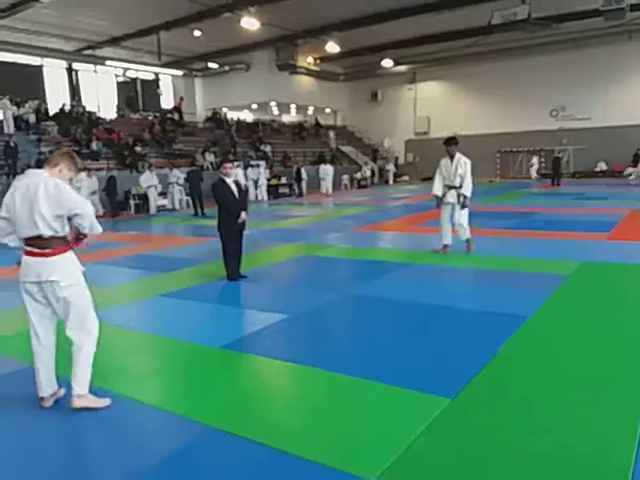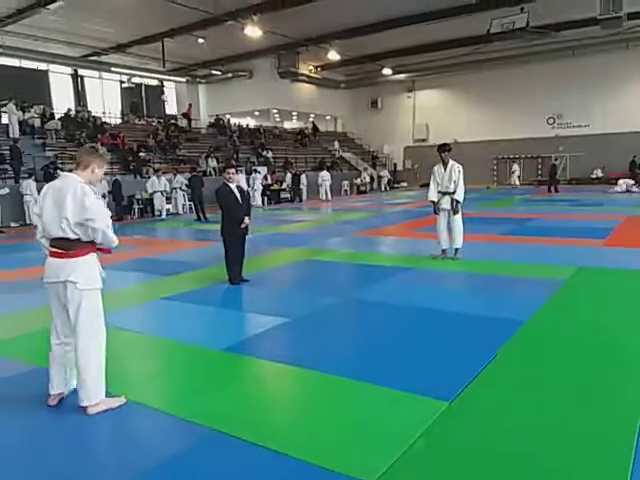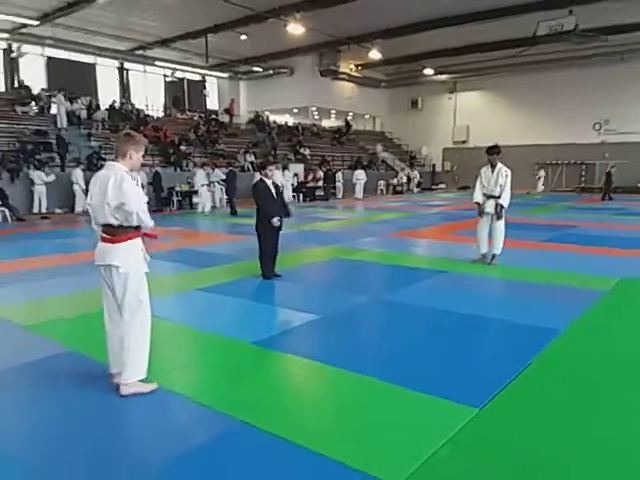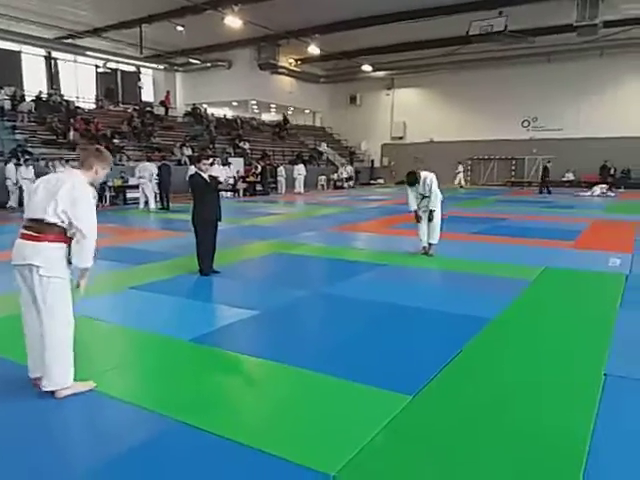
dt=0.7s
person 1, frame 1
right shoulder: (54, 186)
right elbow: (82, 211)
right wrist: (85, 231)
left hip: (30, 265)
right hip: (58, 264)
left knee: (41, 332)
right knee: (84, 327)
left ankle: (47, 391)
right ankle: (80, 393)
person 1, frame 2
left shoulder: (49, 189)
right shoulder: (82, 191)
left elbow: (41, 231)
right elbow: (101, 227)
left wrist: (58, 251)
right wrist: (109, 242)
left hip: (55, 265)
right hip: (80, 267)
left knee: (61, 332)
right knee: (90, 333)
left ankle: (57, 390)
right ankle: (93, 399)
person 1, frame 3
left shoulder: (98, 177)
right shoulder: (122, 179)
left elbow: (96, 216)
right elbow: (138, 212)
left wrist: (109, 232)
right wrist: (147, 224)
left hip: (106, 249)
right hip: (125, 252)
left knee: (114, 314)
right knee: (136, 315)
left ankle: (119, 369)
right ankle: (129, 379)
person 1, frame 4
left shoulder: (48, 180)
right shoulder: (82, 189)
left elbow: (36, 213)
right elbow: (85, 231)
right wrist: (84, 269)
left hip: (24, 249)
right hip: (48, 253)
left knee: (37, 316)
right knee: (58, 319)
left ankle: (39, 373)
right ankle: (61, 382)
